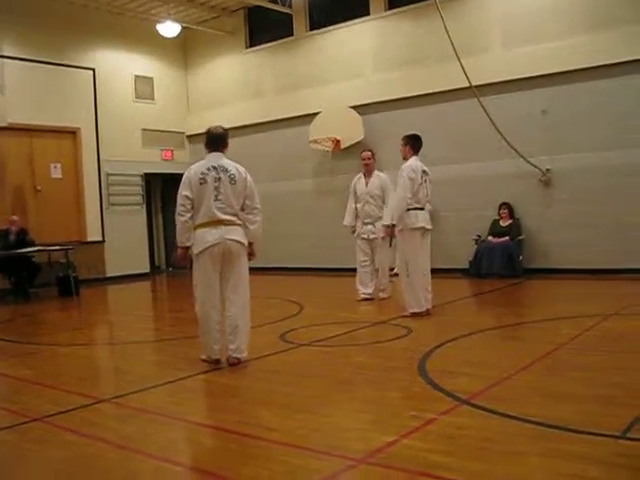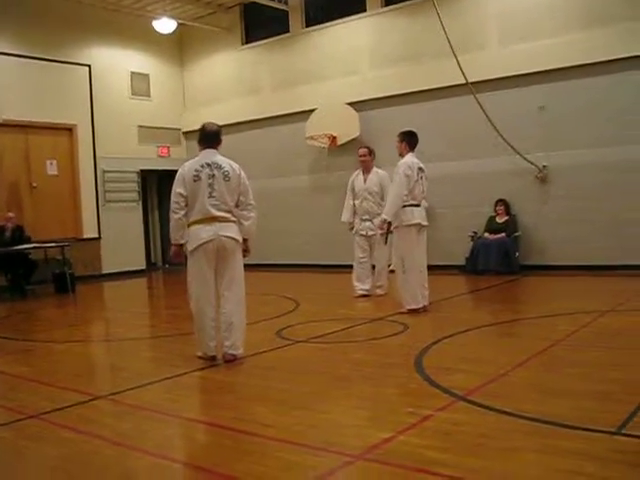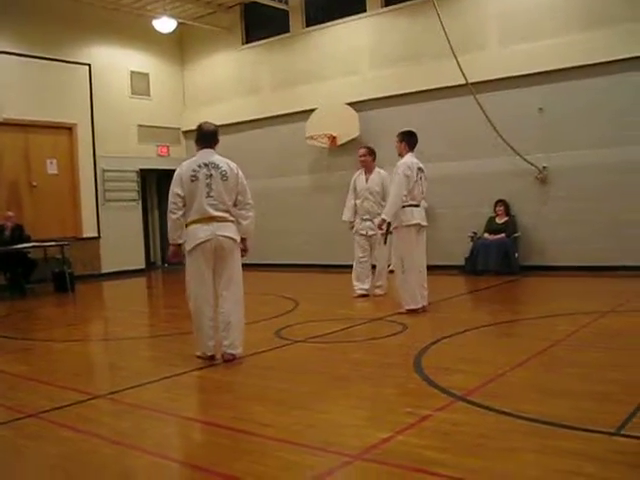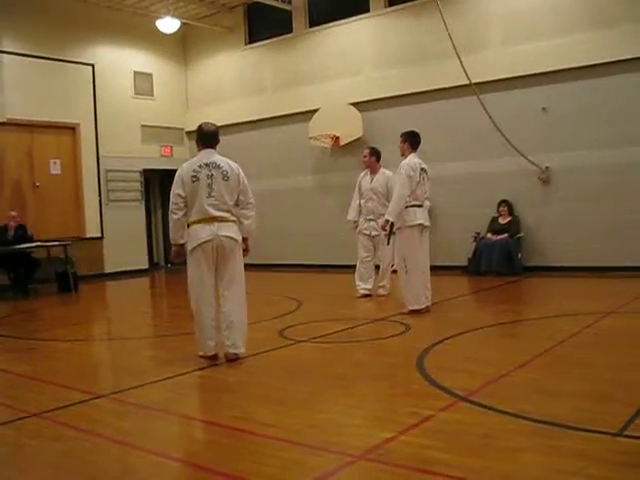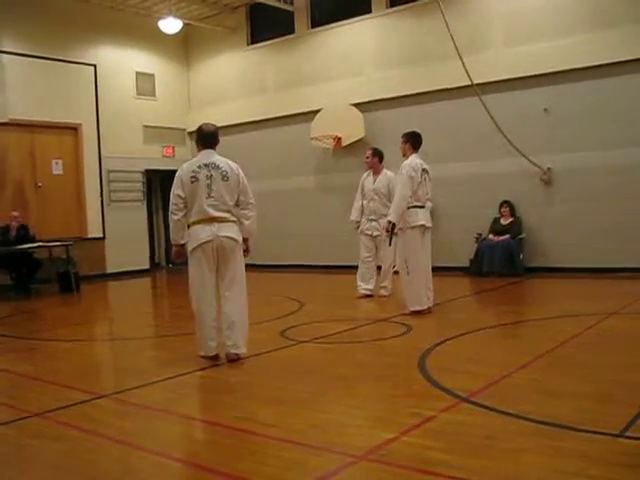
dt=0.1s
person 1, frame 1
left shoulder: (193, 172)
right shoulder: (240, 171)
left elbow: (183, 212)
right elbow: (252, 210)
left wrist: (183, 244)
right wrist: (251, 241)
left hip: (206, 238)
right hip: (234, 237)
left knee: (208, 299)
right knee: (237, 297)
left ankle: (212, 352)
right ankle: (236, 352)
person 1, frame 2
left shoulder: (187, 169)
right shoulder: (234, 168)
left elbow: (177, 209)
right elbow: (247, 206)
left wrist: (177, 242)
right wrist: (246, 238)
left hip: (200, 235)
right hip: (229, 233)
left knee: (203, 296)
right knee: (232, 293)
left ankle: (208, 349)
right ankle: (232, 348)
person 1, frame 3
left shoulder: (184, 169)
right shoulder: (231, 167)
left elbow: (175, 209)
right elbow: (245, 206)
left wrist: (175, 241)
right wrist: (244, 237)
left hip: (198, 235)
right hip: (227, 233)
left knee: (201, 295)
right knee: (230, 292)
left ankle: (207, 348)
right ankle: (231, 348)
person 1, frame 4
left shoulder: (185, 170)
right shoulder: (232, 167)
left elbow: (177, 210)
right elbow: (247, 205)
left wrist: (177, 242)
right wrist: (246, 236)
left hip: (199, 235)
right hip: (229, 233)
left knee: (203, 295)
right knee: (232, 292)
left ankle: (209, 348)
right ankle: (233, 347)
person 1, frame 5
left shoulder: (185, 171)
right shoulder: (232, 168)
left elbow: (177, 210)
right elbow: (247, 205)
left wrist: (177, 242)
right wrist: (246, 237)
left hip: (200, 236)
right hip: (229, 233)
left knee: (204, 295)
right knee: (233, 292)
left ankle: (210, 349)
right ankle: (235, 348)
person 2, frame 1
left shoulder: (408, 167)
right shoulder: (423, 169)
left elbow: (402, 198)
left wrist: (391, 222)
left hip: (410, 219)
right hip: (423, 218)
left knee: (410, 265)
right knee: (422, 264)
left ankle: (417, 306)
right ankle: (425, 304)
person 2, frame 2
left shoulder: (404, 164)
right shoulder: (419, 166)
left elbow: (398, 194)
left wrist: (386, 217)
left hip: (406, 216)
right hip: (419, 214)
left knee: (406, 262)
right knee: (418, 261)
left ankle: (413, 303)
right ankle: (421, 300)
person 2, frame 3
left shoulder: (403, 165)
right shoulder: (419, 166)
left elbow: (397, 195)
left wrist: (385, 217)
left hip: (405, 216)
right hip: (418, 215)
left knee: (405, 262)
right knee: (418, 261)
left ankle: (413, 303)
right ankle: (421, 301)
person 2, frame 4
left shoulder: (406, 165)
right shoulder: (422, 166)
left elbow: (400, 195)
left wrist: (389, 218)
left hip: (408, 217)
right hip: (421, 215)
left knee: (409, 262)
right knee: (421, 261)
left ankle: (416, 303)
right ankle: (424, 301)
person 2, frame 5
left shoulder: (408, 166)
right shoulder: (424, 167)
left elbow: (402, 196)
left wrist: (391, 219)
left hip: (410, 218)
right hip: (423, 216)
left knee: (410, 263)
right knee: (423, 262)
left ankle: (417, 304)
right ankle: (426, 302)
person 3, frame 1
left shoulder: (383, 179)
right shoulder: (356, 181)
left elbow: (390, 203)
right elbow: (352, 203)
right wrist: (351, 224)
left hip: (379, 226)
right hip: (362, 226)
left knee: (381, 262)
right knee: (363, 262)
left ankle: (383, 291)
right ankle: (366, 291)
person 3, frame 2
left shoulder: (381, 176)
right shoulder: (354, 177)
right elbow: (350, 199)
right wrist: (349, 220)
left hip: (377, 223)
right hip: (360, 223)
left knee: (380, 259)
right knee: (361, 258)
left ankle: (380, 287)
right ankle: (362, 288)
person 3, frame 3
left shoulder: (383, 176)
right shoulder: (356, 177)
right elbow: (351, 199)
right wrist: (350, 219)
left hip: (378, 222)
right hip: (361, 223)
left knee: (380, 258)
right knee: (361, 257)
left ankle: (380, 287)
right ankle: (361, 288)
person 3, frame 4
left shoulder: (388, 176)
right shoulder: (362, 177)
right elbow: (356, 198)
right wrist: (354, 219)
left hip: (382, 223)
right hip: (365, 223)
left knee: (384, 258)
right knee: (364, 257)
left ankle: (383, 287)
right ankle: (364, 288)
person 3, frame 5
left shoulder: (390, 177)
right shoulder: (365, 177)
right elbow: (359, 199)
right wrist: (357, 220)
left hip: (383, 223)
right hip: (367, 223)
left knee: (386, 259)
right knee: (366, 257)
left ankle: (384, 288)
right ankle: (365, 288)
